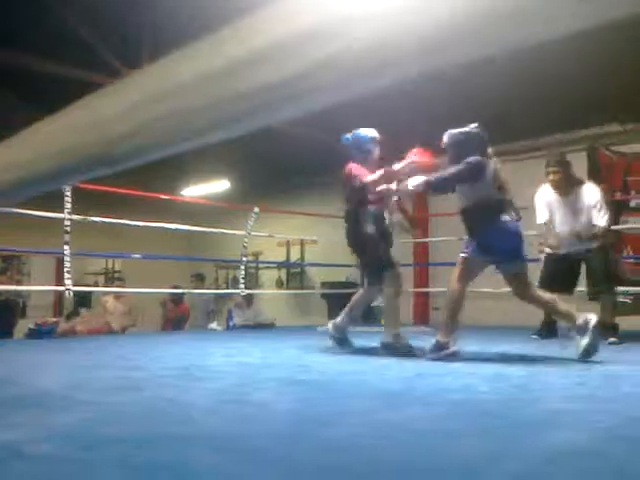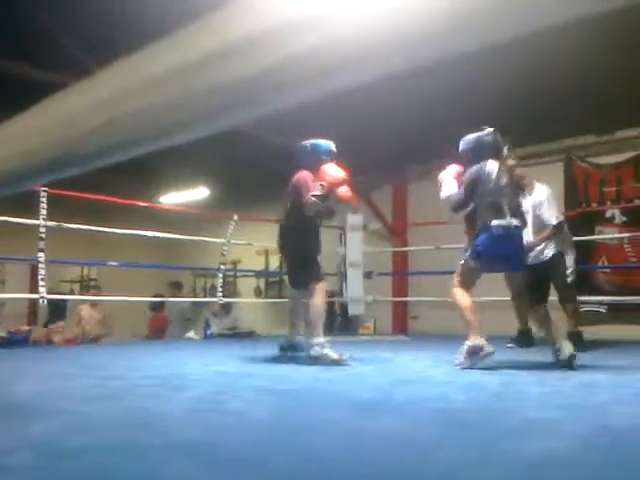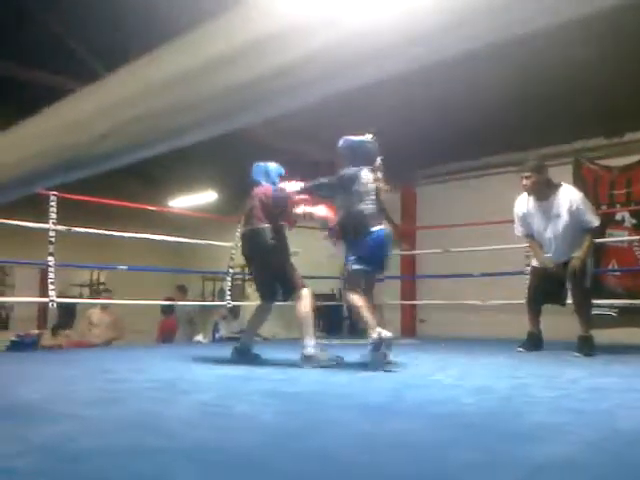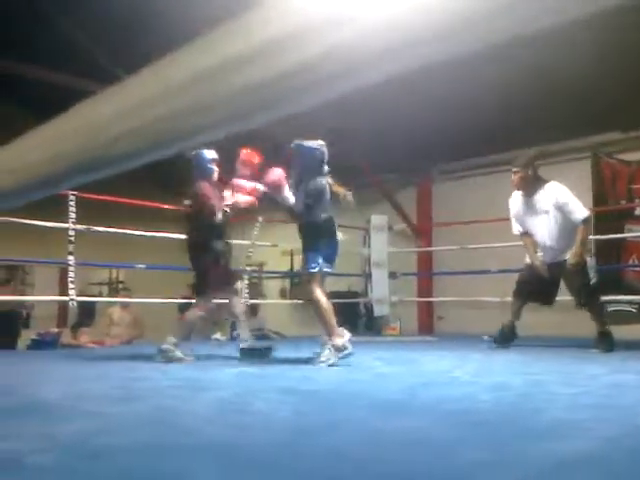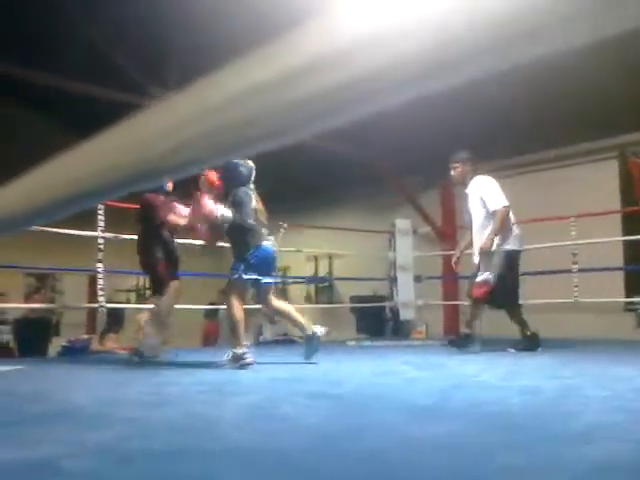
dt=0.7s
person 1, frame 1
left shoulder: (474, 164)
right shoulder: (480, 167)
left elbow: (441, 181)
right elbow: (444, 184)
left wrist: (418, 182)
right wrist: (422, 181)
left hip: (492, 231)
right hip: (506, 231)
left knee: (459, 279)
right knee: (525, 290)
left ankle: (445, 341)
right ankle: (582, 321)
person 1, frame 2
left shoulder: (481, 169)
right shoulder: (504, 170)
left elbow: (458, 205)
left wrist: (450, 184)
left hip: (489, 235)
right hip: (511, 236)
left knee: (460, 287)
right knee: (520, 295)
left ankle: (476, 342)
person 1, frame 3
left shoulder: (352, 174)
right shoulder: (371, 176)
left elbow: (320, 188)
left hip: (365, 236)
right hip: (379, 234)
left knee: (351, 290)
right knee: (366, 291)
left ankle: (376, 334)
right ankle: (379, 338)
person 1, frame 4
left shoulder: (315, 184)
right shoulder: (304, 181)
left elbow: (300, 211)
left wrist: (283, 191)
left hip: (320, 242)
right hip: (317, 241)
left knee: (314, 290)
right knee: (315, 290)
left ankle: (338, 342)
right ankle: (339, 334)
person 1, frame 5
left shoulder: (240, 193)
right shoulder: (245, 194)
left elbow: (240, 222)
left wrist: (219, 214)
left hip: (253, 250)
right hip: (264, 249)
left knee: (233, 297)
right knee: (268, 300)
left ankle: (241, 350)
right ankle: (310, 331)
person 2, frame 1
left shoulder: (370, 169)
right shoulder: (353, 169)
right elbow: (370, 183)
right wrist: (398, 168)
left hip: (374, 232)
right hip: (365, 232)
left knee: (374, 286)
right knee: (391, 279)
left ankle: (339, 326)
right ankle: (392, 338)
person 2, frame 2
left shoulder: (310, 178)
right shoulder: (304, 177)
left elbow: (318, 214)
right elbow: (310, 208)
left wrist: (334, 198)
right wrist: (325, 185)
left hip: (295, 242)
right hip: (298, 242)
left knee: (300, 292)
right knee: (317, 287)
left ankle: (292, 340)
right ankle: (318, 347)
person 2, frame 3
left shoulder: (256, 196)
right shoulder: (269, 191)
right elbow: (284, 212)
left hip: (254, 252)
right hip: (269, 249)
left knee: (267, 301)
right knee: (302, 293)
left ankle: (242, 347)
right ankle: (310, 350)
person 2, frame 4
left shoulder: (211, 187)
right shoulder: (203, 188)
right elbow: (216, 218)
right wrist: (231, 204)
left hip: (214, 251)
right hip: (205, 250)
left knee: (234, 291)
right knee: (206, 303)
left ankle: (246, 342)
right ankle: (170, 345)
person 2, frame 5
left shoulder: (165, 200)
right shoulder: (150, 199)
right elbow: (170, 220)
left hip: (165, 253)
right hip: (155, 254)
left knee: (164, 300)
right knee: (172, 288)
left ankle: (146, 345)
right ankle: (150, 340)
person 3, frame 1
left shoulder: (591, 192)
right shoulder: (543, 194)
left elbow: (603, 229)
right elbow: (545, 224)
left wrist: (581, 235)
right wrist: (548, 239)
left hip: (593, 244)
right hip: (561, 248)
left knee: (604, 283)
right knee: (545, 283)
left ankle: (609, 327)
right ankle: (548, 325)
person 3, frame 2
left shoulder: (539, 193)
left elbow: (557, 225)
left wrist: (533, 243)
left hip: (553, 250)
right hip: (529, 255)
left knee: (565, 290)
left ankle: (573, 334)
right ankle: (524, 333)
person 3, frame 3
left shoulder: (571, 196)
right shoulder: (522, 203)
left elbow: (592, 227)
right elbow: (528, 236)
left wrist: (581, 257)
right wrist: (543, 260)
left hip: (573, 255)
right hip: (544, 258)
left knee: (580, 293)
right knee: (533, 295)
left ankle: (585, 338)
right ankle: (534, 337)
person 3, frame 4
left shoulder: (555, 192)
right shoulder: (515, 202)
left elbow: (584, 220)
right elbow: (524, 234)
left wrist: (578, 252)
right wrist: (534, 259)
left hip: (569, 254)
right hip: (540, 257)
left knee: (588, 292)
right knee: (521, 290)
left ankle: (603, 334)
right ankle: (507, 331)
person 3, frame 5
left shoulder: (484, 183)
right shoulder: (469, 192)
left elbow: (503, 210)
left wrist: (489, 239)
right wrist: (460, 250)
left hip: (502, 246)
right hip: (487, 250)
left knee: (479, 288)
right knee: (505, 298)
left ankle: (467, 333)
right ankle: (528, 336)
